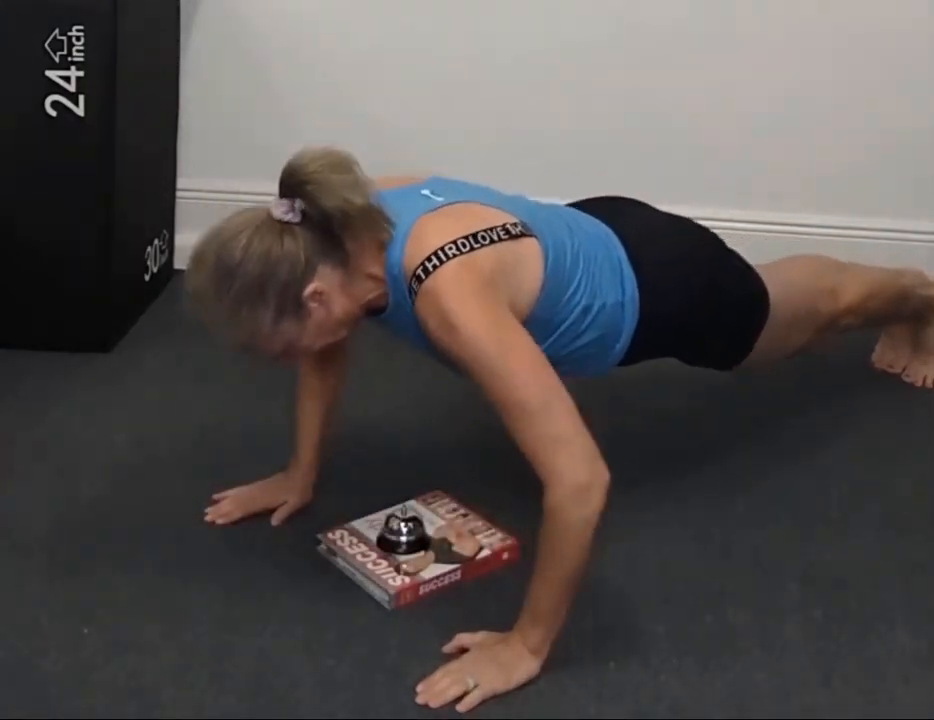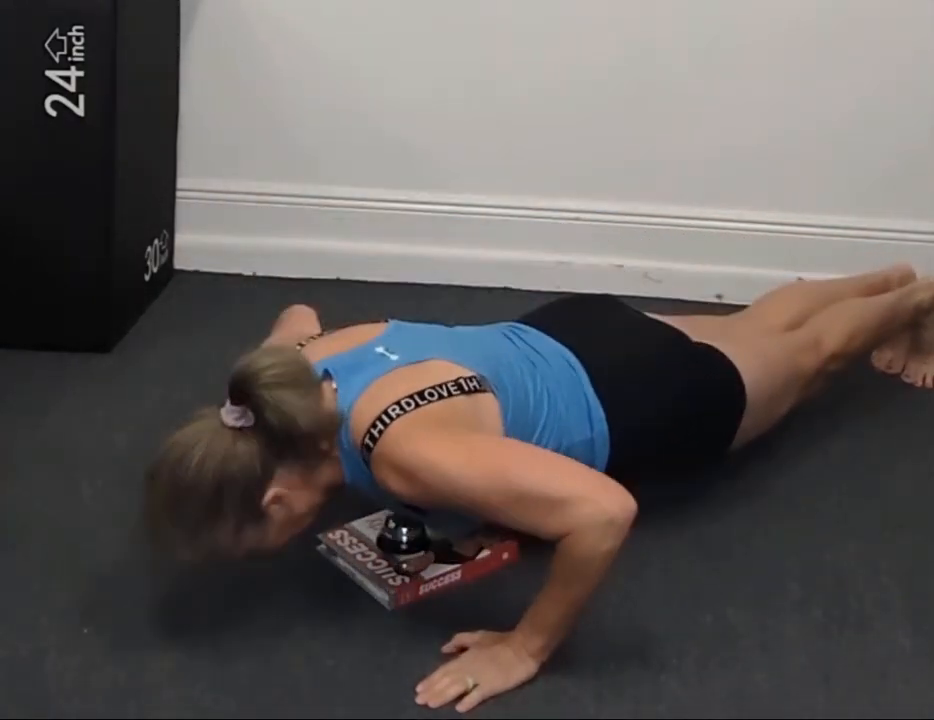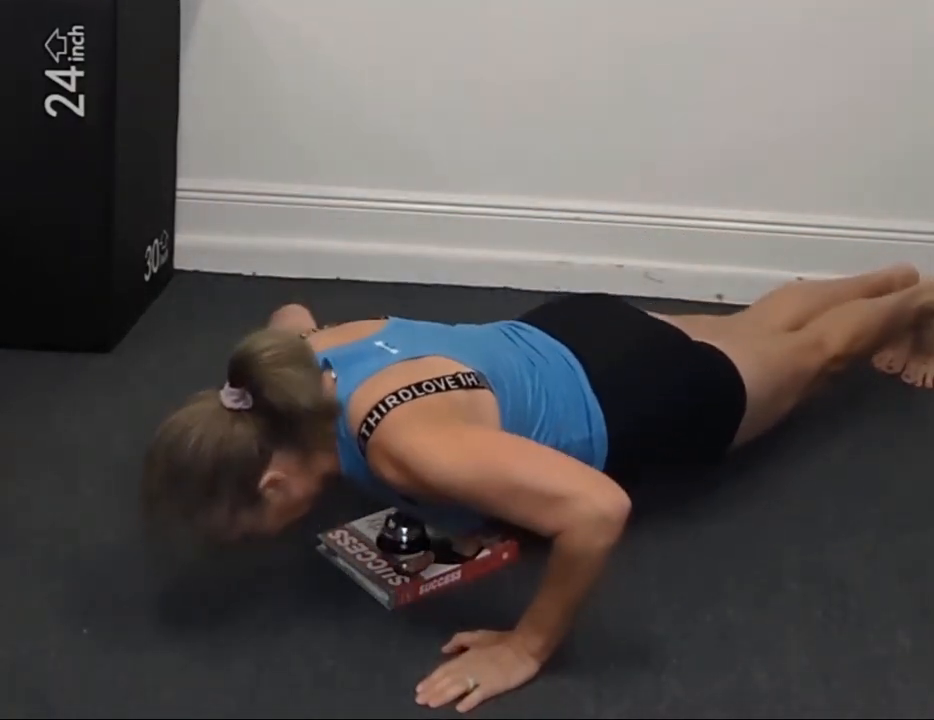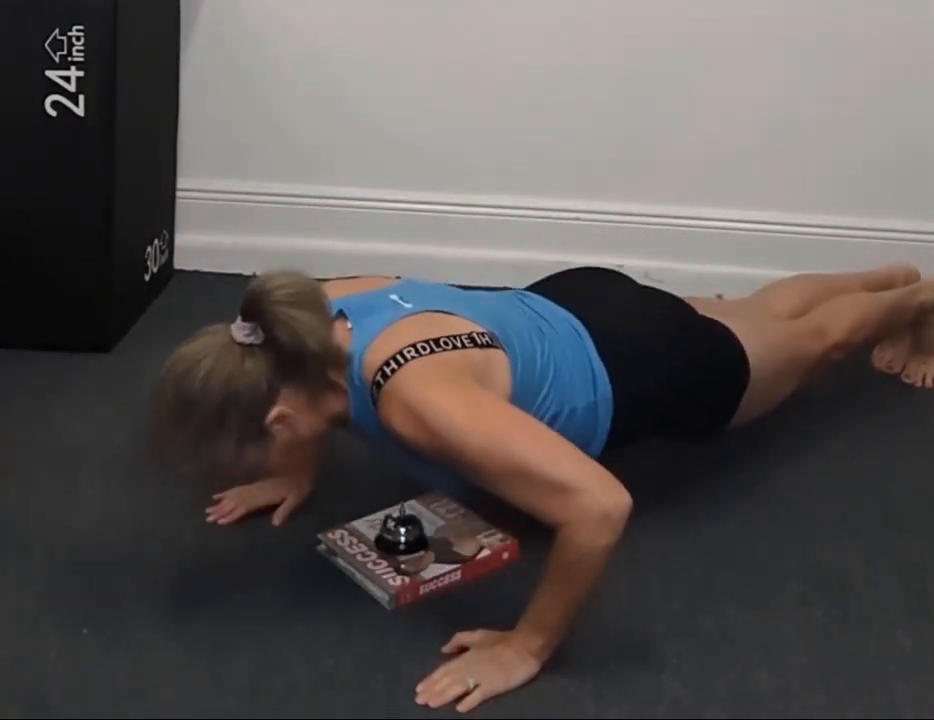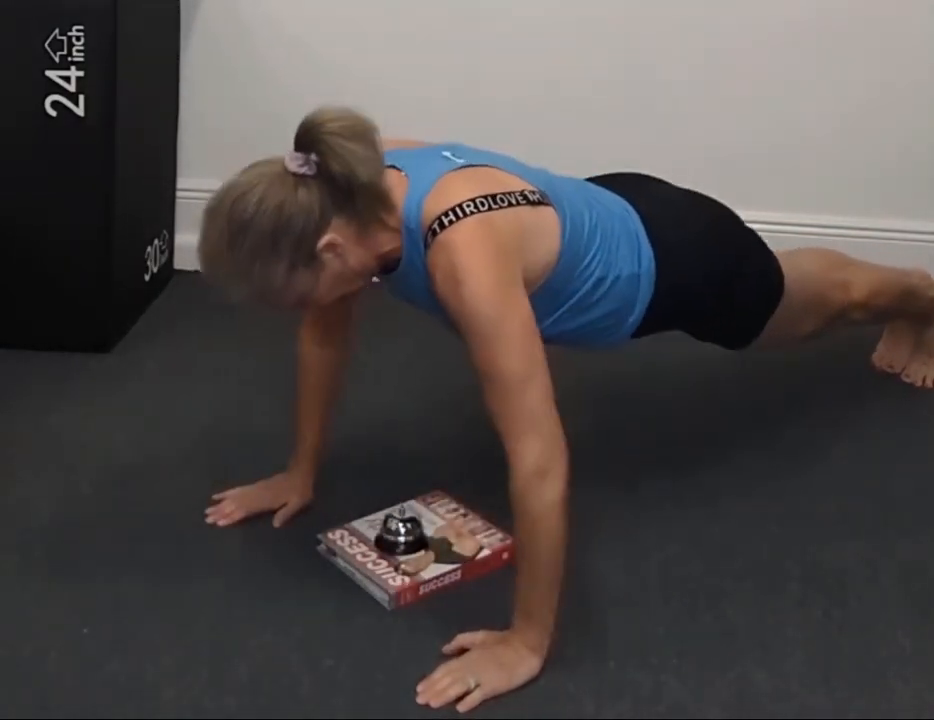
dt=0.5s
person 1, frame 1
left shoulder: (450, 300)
right shoulder: (342, 227)
left elbow: (581, 478)
right elbow: (329, 334)
left wrist: (527, 644)
right wrist: (302, 469)
left hip: (662, 291)
right hip: (594, 239)
left knee: (823, 304)
right knee: (777, 280)
person 1, frame 2
left shoulder: (403, 451)
right shoulder: (298, 374)
left elbow: (606, 512)
right elbow: (296, 316)
left wrist: (525, 648)
right wrist: (294, 465)
left hip: (633, 402)
right hip: (563, 337)
left knee: (810, 350)
right knee: (753, 325)
person 1, frame 3
left shoulder: (401, 444)
right shoulder: (303, 365)
left elbow: (600, 507)
right elbow: (291, 314)
left wrist: (527, 648)
right wrist: (298, 450)
left hip: (635, 403)
right hip: (565, 339)
left knee: (810, 351)
right knee: (752, 324)
person 1, frame 4
left shoulder: (413, 399)
right shoulder: (310, 317)
left elbow: (602, 506)
left wrist: (526, 647)
right wrist: (300, 469)
left hip: (638, 372)
right hip: (568, 312)
left knee: (811, 336)
right knee: (755, 311)
person 1, frame 5
left shoulder: (463, 251)
right shoulder: (353, 193)
left elbow: (540, 463)
right elbow: (322, 337)
left wrist: (527, 644)
right wrist: (301, 476)
left hip: (679, 263)
right hip: (613, 224)
left knee: (827, 303)
right knee: (798, 287)
